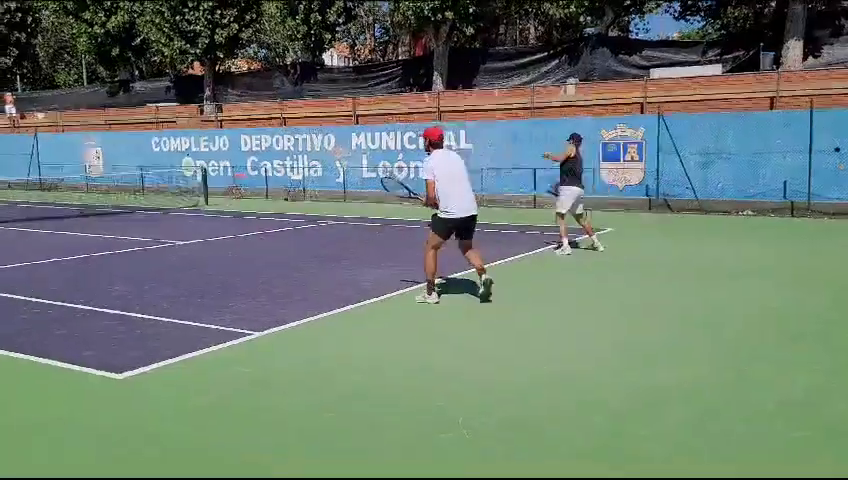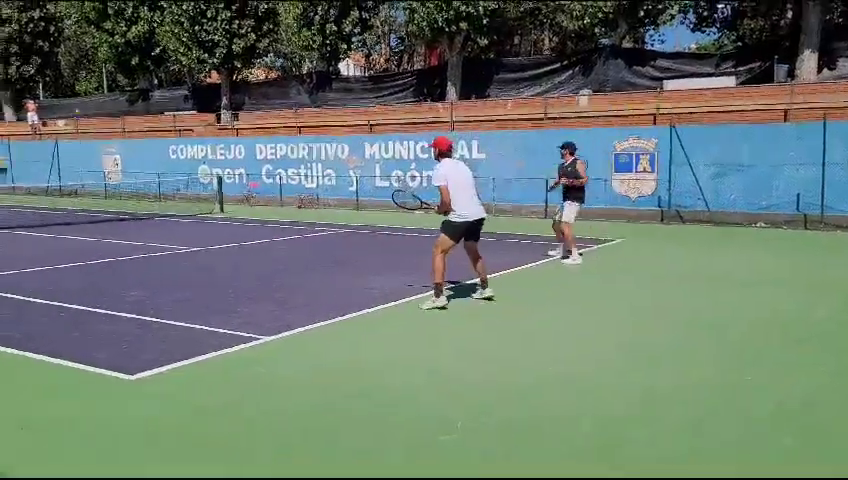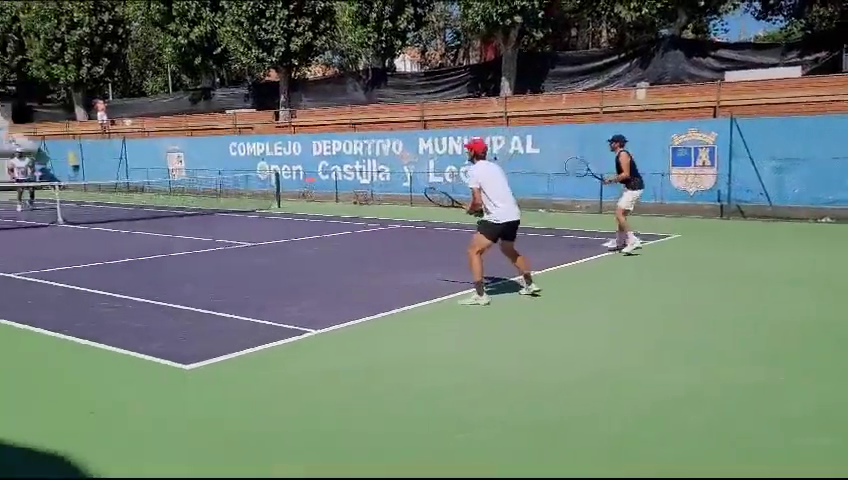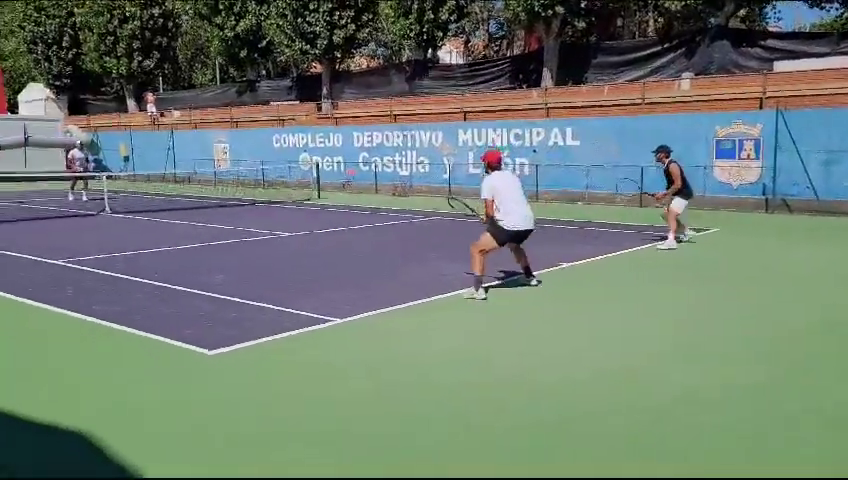
dt=0.4s
person 1, frame 1
left shoulder: (430, 161)
right shoulder: (456, 156)
left elbow: (431, 195)
left wrist: (428, 202)
left hip: (448, 214)
right hip: (470, 210)
left knee: (431, 248)
right knee: (467, 248)
left ankle: (431, 293)
right ankle: (483, 276)
person 1, frame 2
left shoulder: (440, 169)
right shoulder: (462, 165)
left elbow: (446, 201)
left wrist: (440, 209)
left hip: (460, 218)
right hip: (478, 214)
left knee: (438, 252)
right knee: (473, 251)
left ankle: (438, 296)
right ankle: (484, 288)
person 1, frame 3
left shoulder: (473, 171)
right shoulder: (495, 167)
left elbow: (477, 202)
left wrist: (471, 210)
right wrist: (480, 209)
left hip: (496, 219)
right hip: (514, 215)
left knee: (474, 252)
right knee: (509, 250)
left ankle: (480, 294)
right ankle: (530, 284)
person 1, frame 4
left shoulder: (488, 182)
right shoulder: (512, 177)
left elbow: (489, 213)
left wrist: (488, 221)
right wrist: (495, 219)
left hip: (509, 226)
right hip: (528, 223)
left knee: (477, 250)
right knee: (514, 245)
left ankle: (477, 289)
right ankle: (530, 276)
